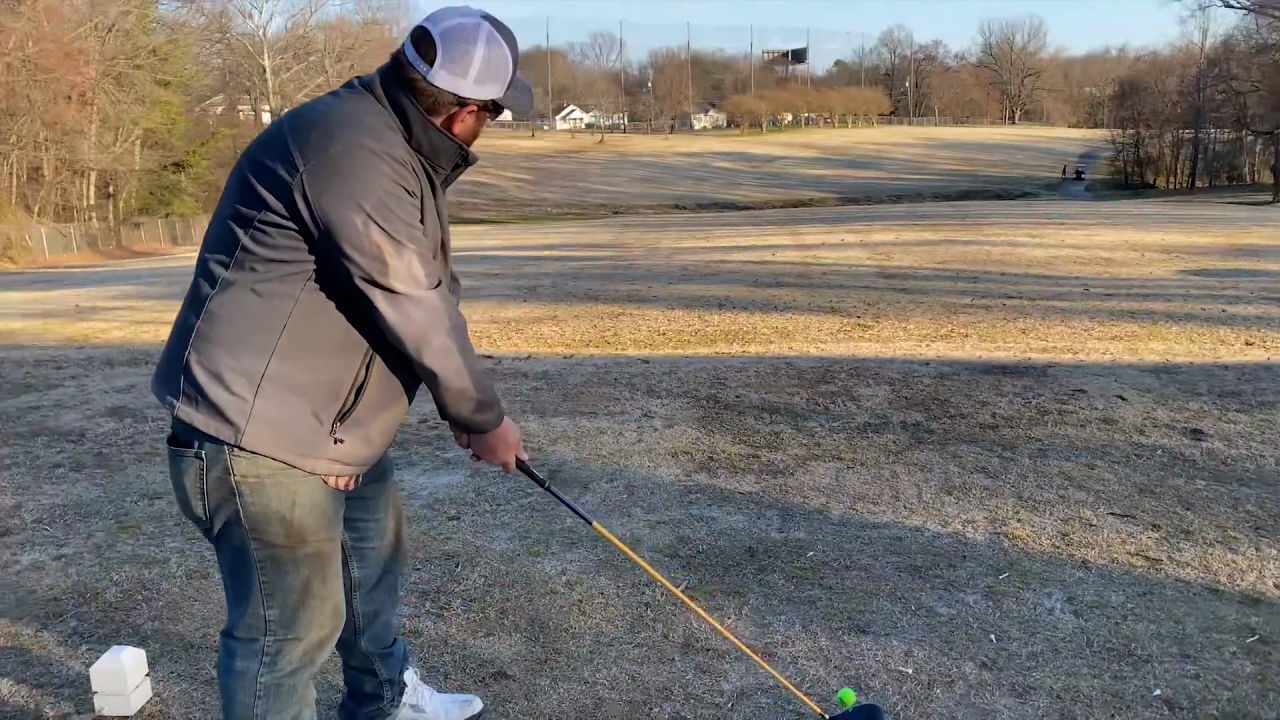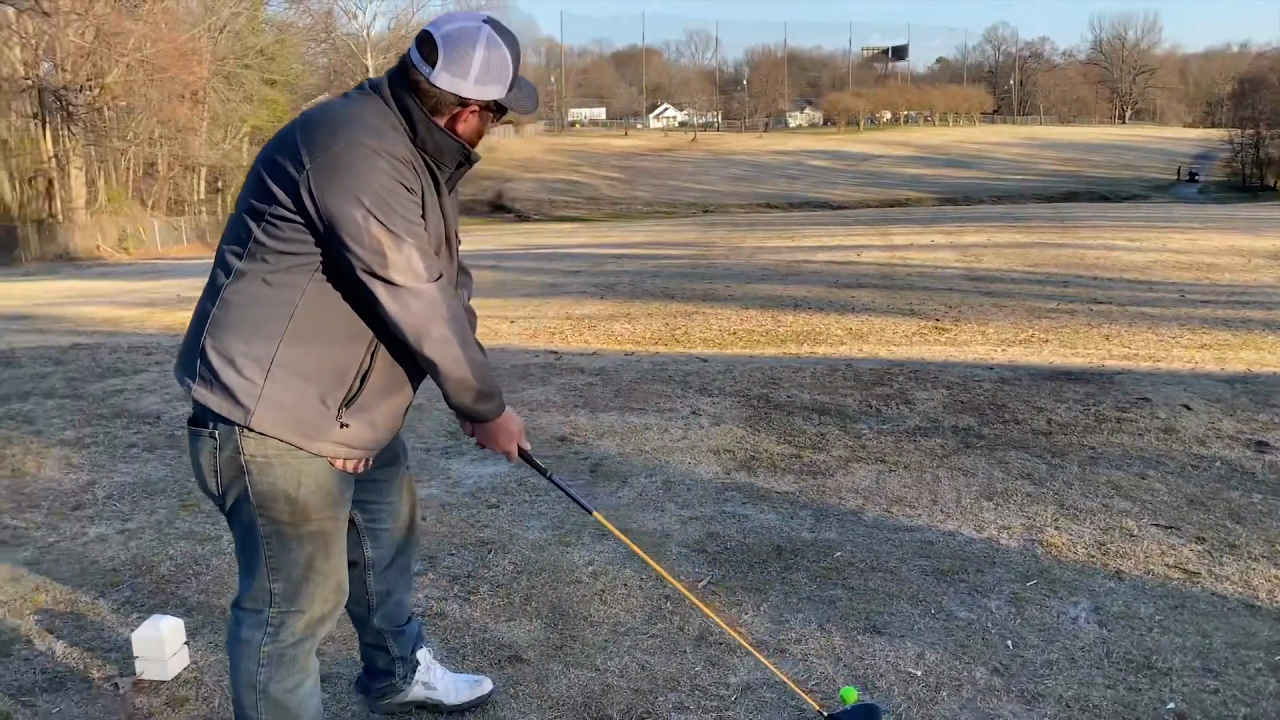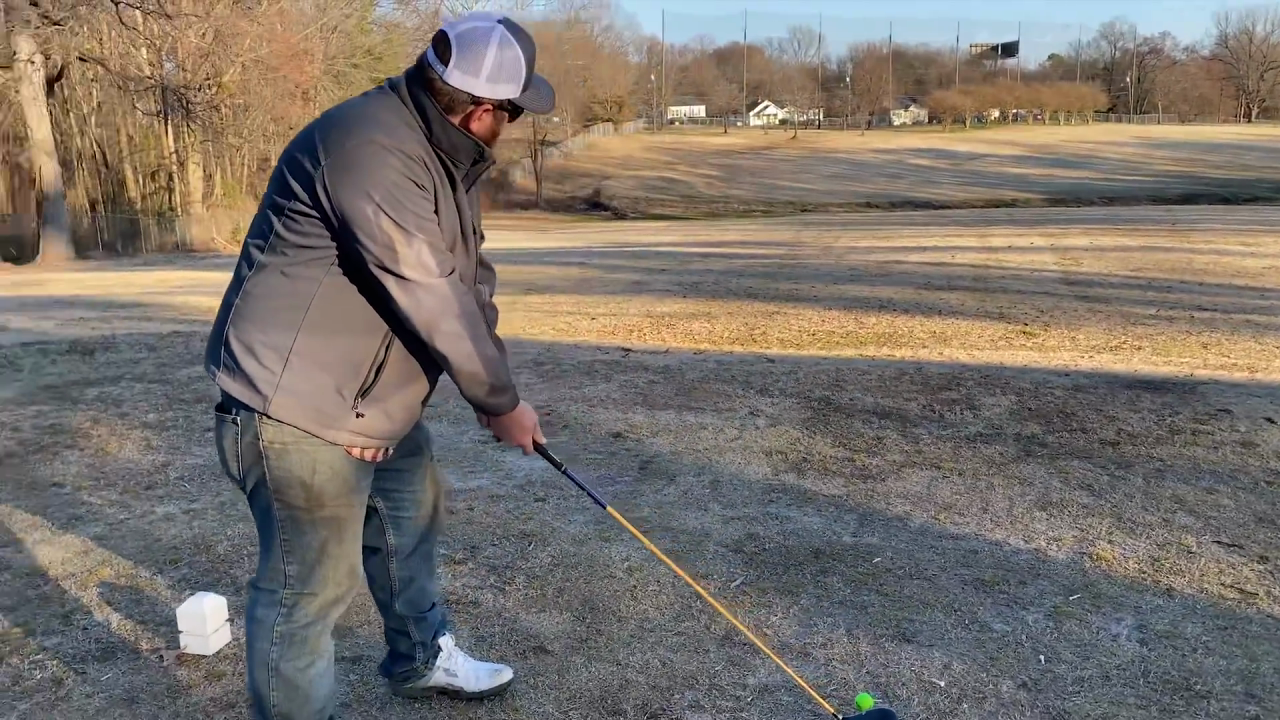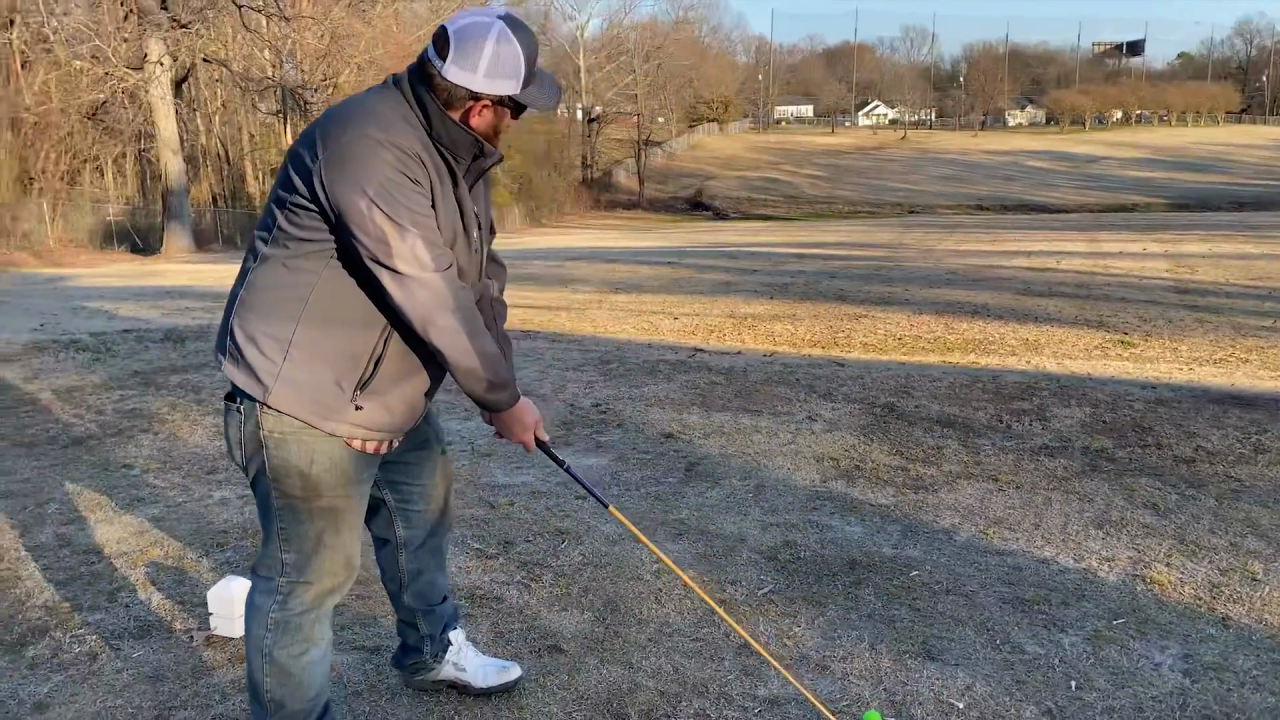
dt=0.4s
person 1, frame 1
left shoulder: (395, 145)
right shoulder: (353, 152)
left elbow: (433, 294)
right elbow: (413, 313)
left wrist: (467, 407)
right wrist: (484, 419)
left hip: (331, 419)
right hip: (260, 432)
left knee: (373, 556)
right knee: (288, 630)
person 1, frame 2
left shoulder: (414, 148)
right shoulder: (357, 149)
left elbow: (446, 287)
right elbow: (417, 306)
left wrist: (475, 398)
right wrist: (487, 408)
left hip: (350, 407)
right hip: (275, 418)
left knee: (387, 536)
right knee: (293, 604)
person 1, frame 3
left shoulder: (442, 149)
right shoulder: (372, 149)
left elbow: (469, 280)
right elbow: (432, 303)
left wrist: (494, 389)
right wrist: (502, 402)
left hip: (376, 398)
right hip: (300, 409)
left knee: (410, 524)
right knee: (308, 587)
left ankle: (420, 658)
person 1, frame 4
left shoulder: (456, 147)
right shoulder: (370, 145)
left elbow: (479, 272)
right elbow: (431, 299)
left wrist: (499, 379)
right wrist: (503, 398)
left hip: (391, 393)
right hip: (308, 402)
left knee: (420, 518)
right knee: (308, 577)
left ankle: (431, 651)
